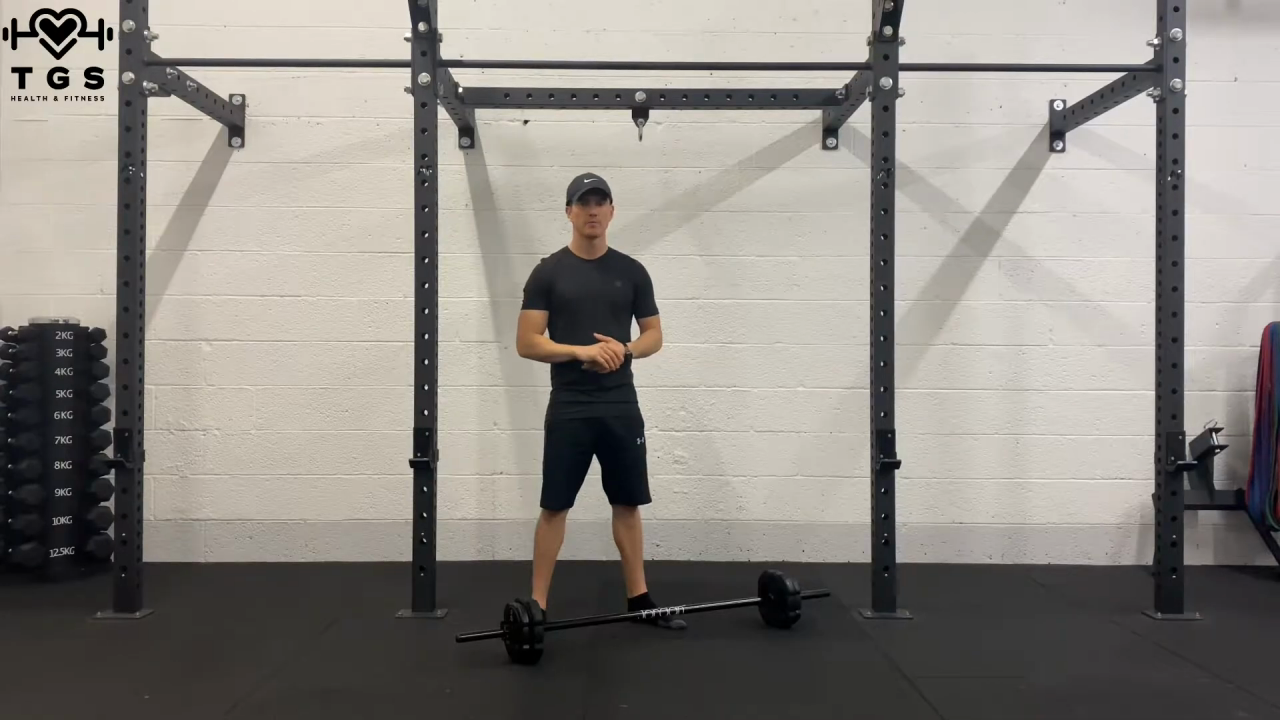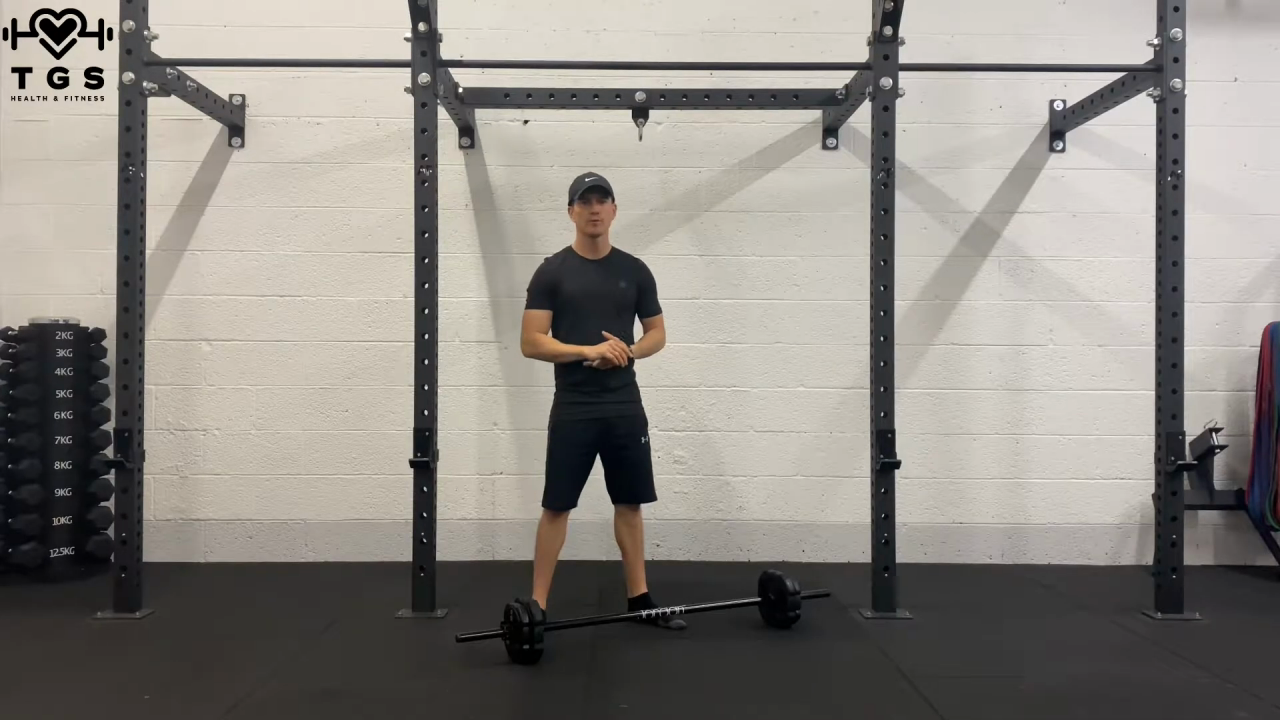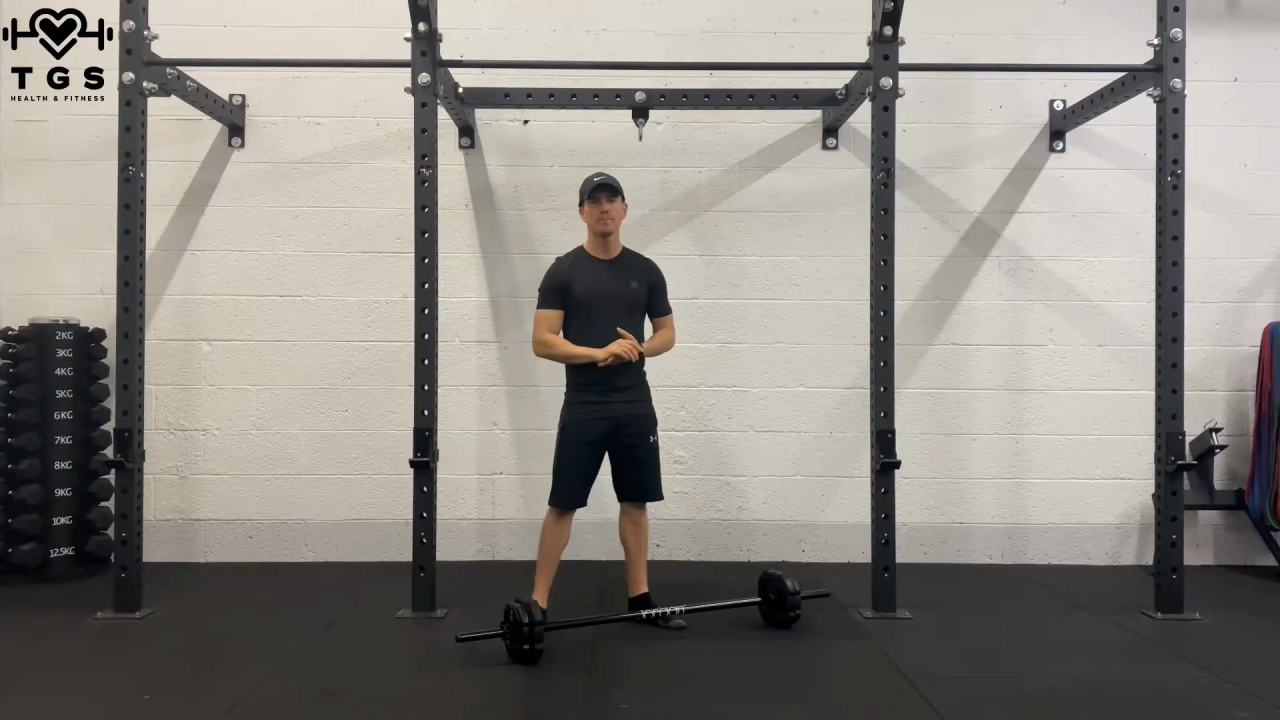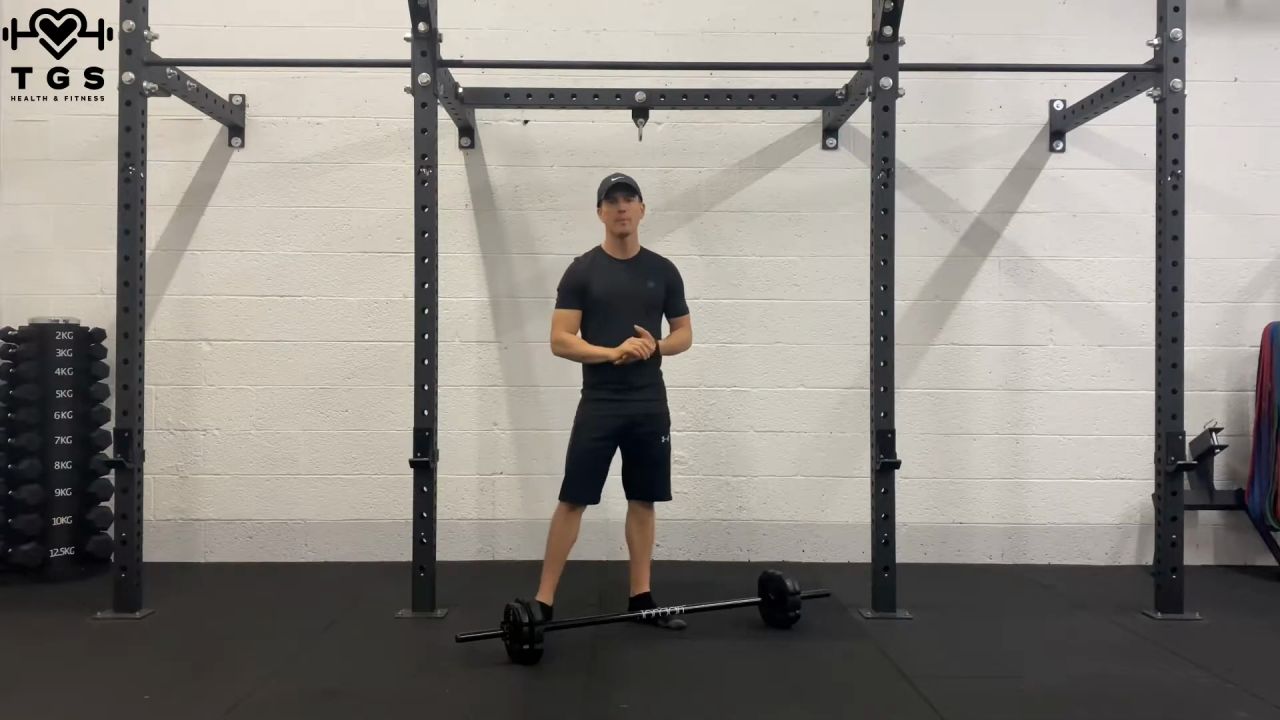
dt=0.2s
person 1, frame 1
left shoulder: (631, 271)
right shoulder: (548, 272)
left elbow: (654, 335)
right elbow: (527, 342)
left wrist: (624, 350)
right wrist: (581, 351)
left hip: (621, 406)
right hip: (570, 408)
left knee: (628, 503)
right knee: (555, 506)
left ankle: (639, 597)
right ankle: (538, 605)
person 1, frame 2
left shoulder: (635, 270)
right shoulder: (552, 271)
left elbow: (657, 333)
right elbow: (531, 342)
left wrist: (629, 350)
right wrist: (588, 351)
left hip: (625, 406)
right hip: (574, 408)
left knee: (630, 502)
right knee: (557, 506)
left ankle: (639, 597)
right ankle: (537, 604)
person 1, frame 3
left shoulder: (646, 271)
right shoulder: (564, 271)
left elbow: (667, 333)
right elbow: (542, 342)
left wrist: (640, 348)
right wrist: (597, 353)
left hip: (635, 405)
right hip: (584, 406)
left knee: (636, 501)
right knee: (563, 504)
left ankle: (639, 596)
right ankle: (538, 603)
person 1, frame 4
left shoulder: (663, 271)
right shoulder: (582, 271)
left elbow: (684, 334)
right elbow: (560, 341)
left wrist: (655, 346)
right wrist: (612, 352)
left hip: (649, 404)
right hip: (600, 403)
left knee: (643, 500)
right knee: (574, 500)
left ankle: (641, 596)
right ankle: (544, 601)
